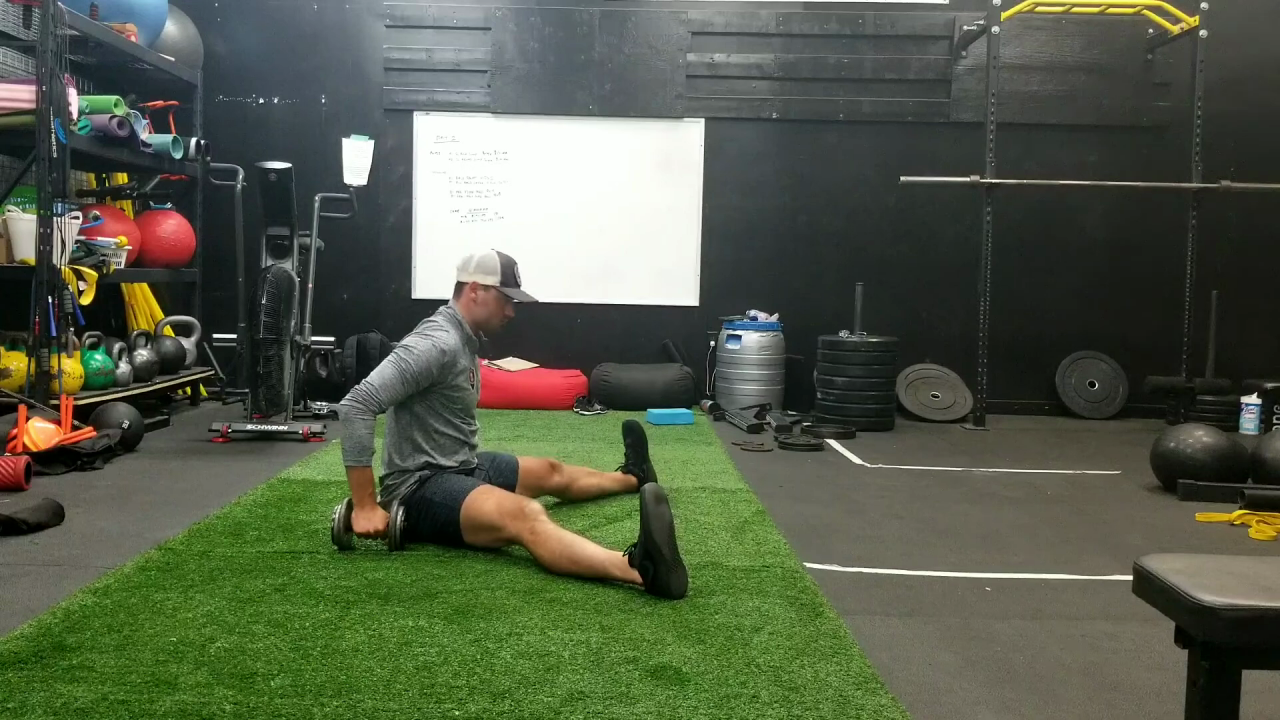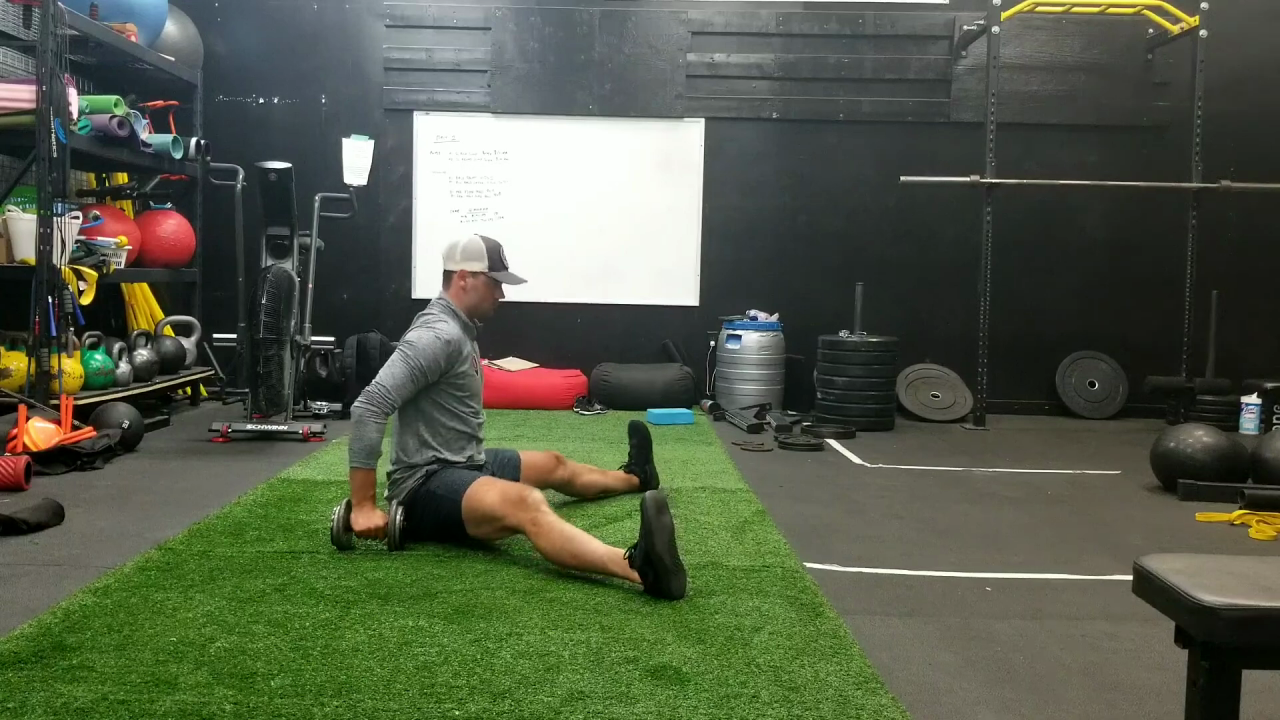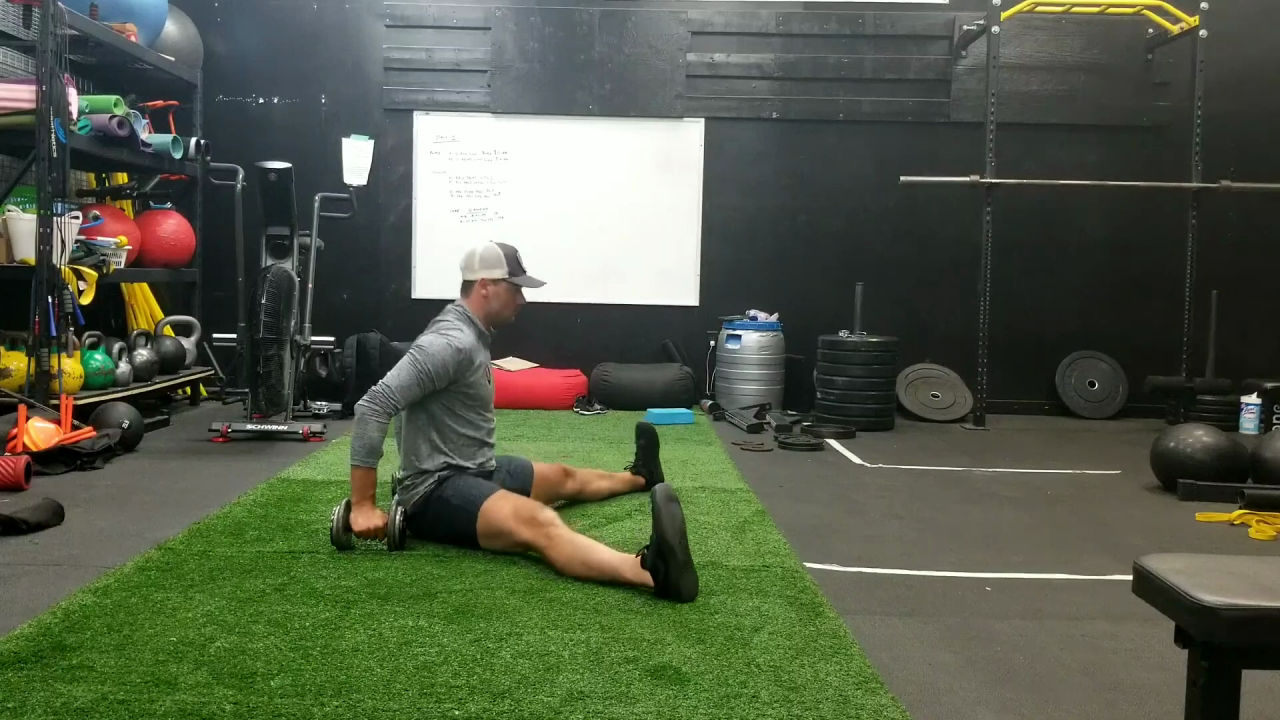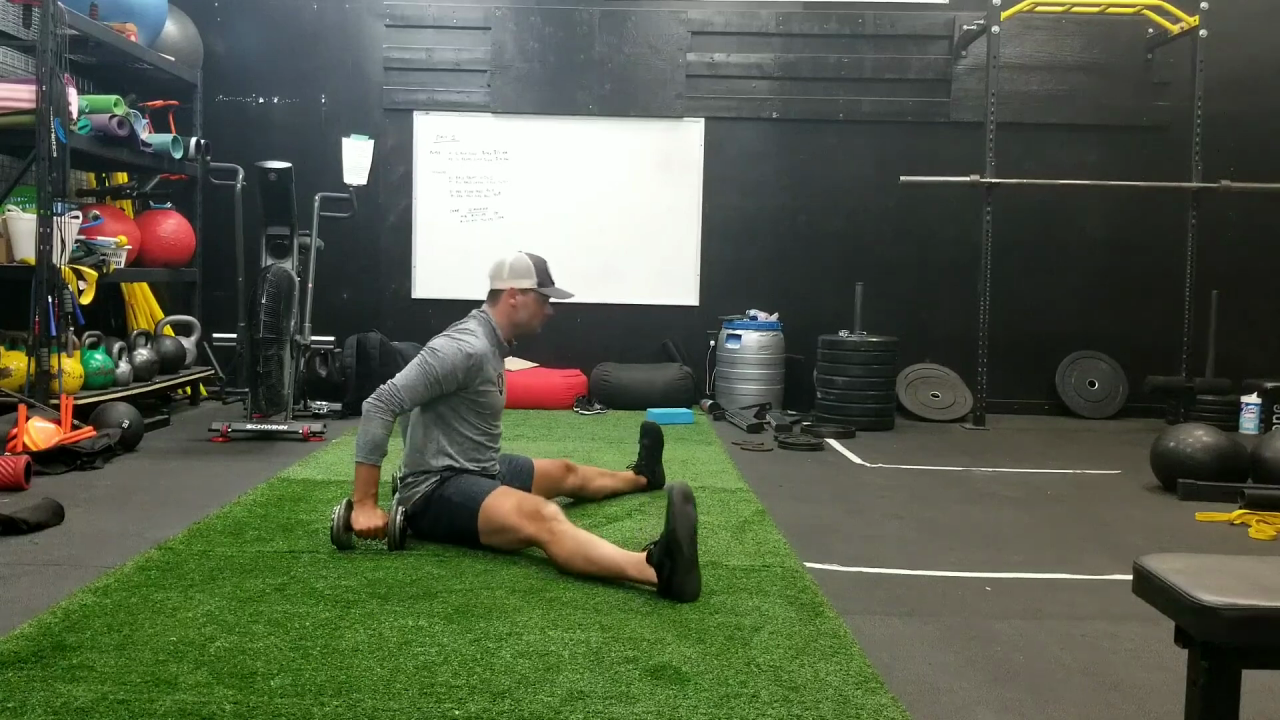
dt=0.2s
person 1, frame 1
left shoulder: (463, 339)
right shoulder: (436, 344)
right elbow: (355, 405)
right wrist: (366, 506)
right hip: (421, 489)
left knee: (549, 472)
right knee: (525, 516)
left ankle: (633, 477)
right ankle: (641, 569)
person 1, frame 2
left shoulder: (458, 329)
right shoulder: (437, 336)
right elbow: (368, 407)
right wrist: (363, 506)
right hip: (427, 485)
left knee: (554, 465)
right knee: (526, 505)
left ankle: (634, 477)
right ankle: (639, 568)
person 1, frame 3
left shoulder: (471, 336)
right shoulder: (450, 342)
right elbow: (372, 407)
right wrist: (363, 506)
left hip: (472, 473)
right hip: (436, 491)
left knee: (563, 478)
right knee: (539, 524)
left ankle: (639, 477)
right ankle: (652, 570)
person 1, frame 4
left shoulder: (489, 343)
right shoulder: (465, 348)
right elbow: (380, 404)
right wrist: (365, 505)
right hip: (438, 492)
left knee: (564, 473)
right knee: (541, 518)
left ankle: (641, 477)
right ankle: (657, 568)
